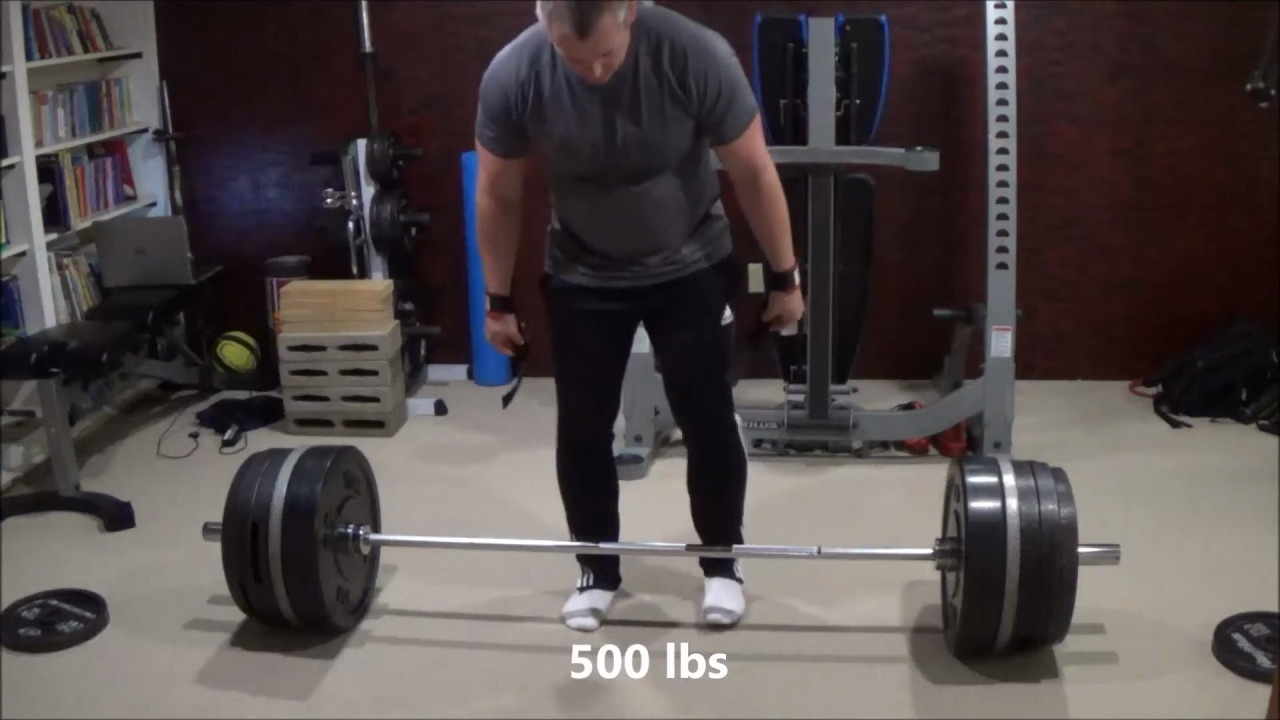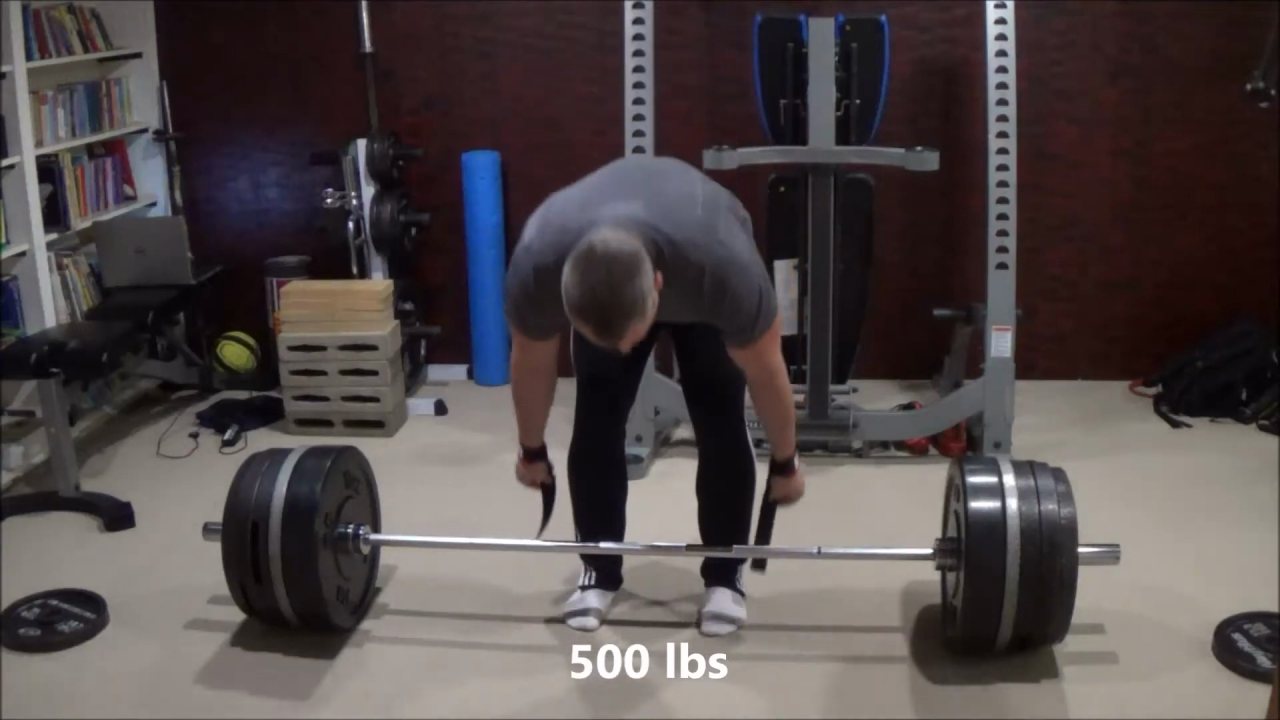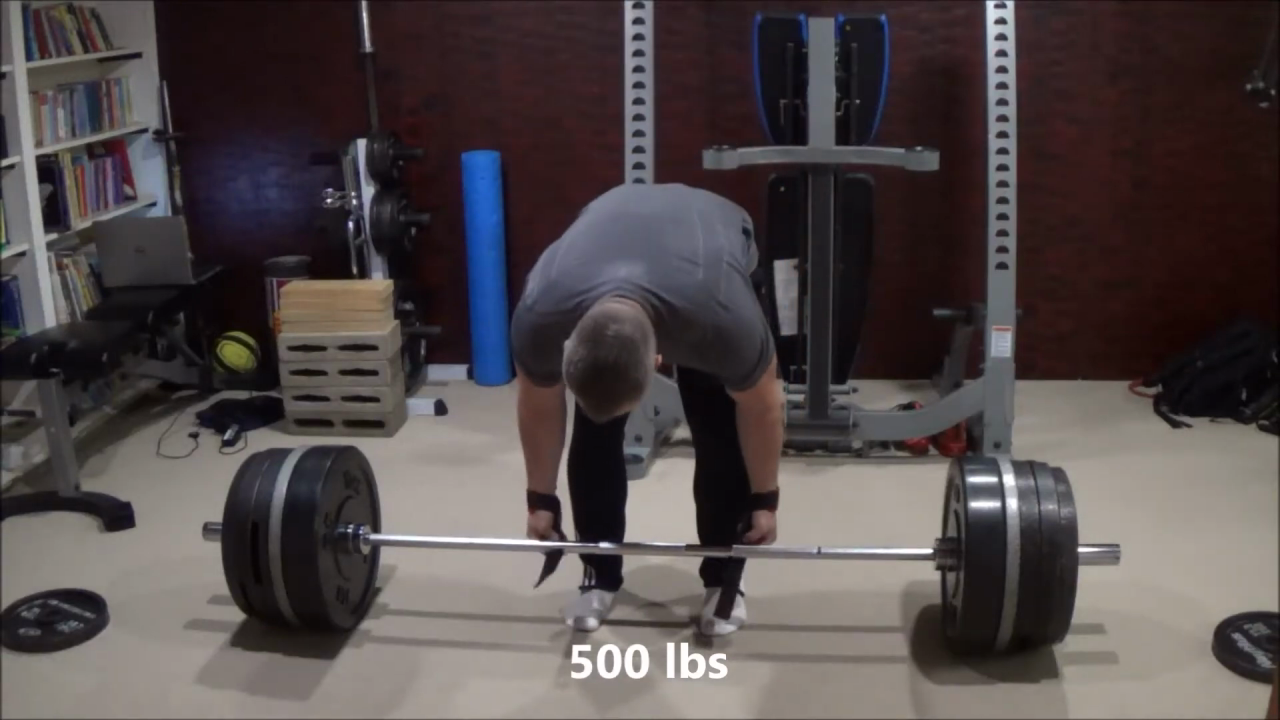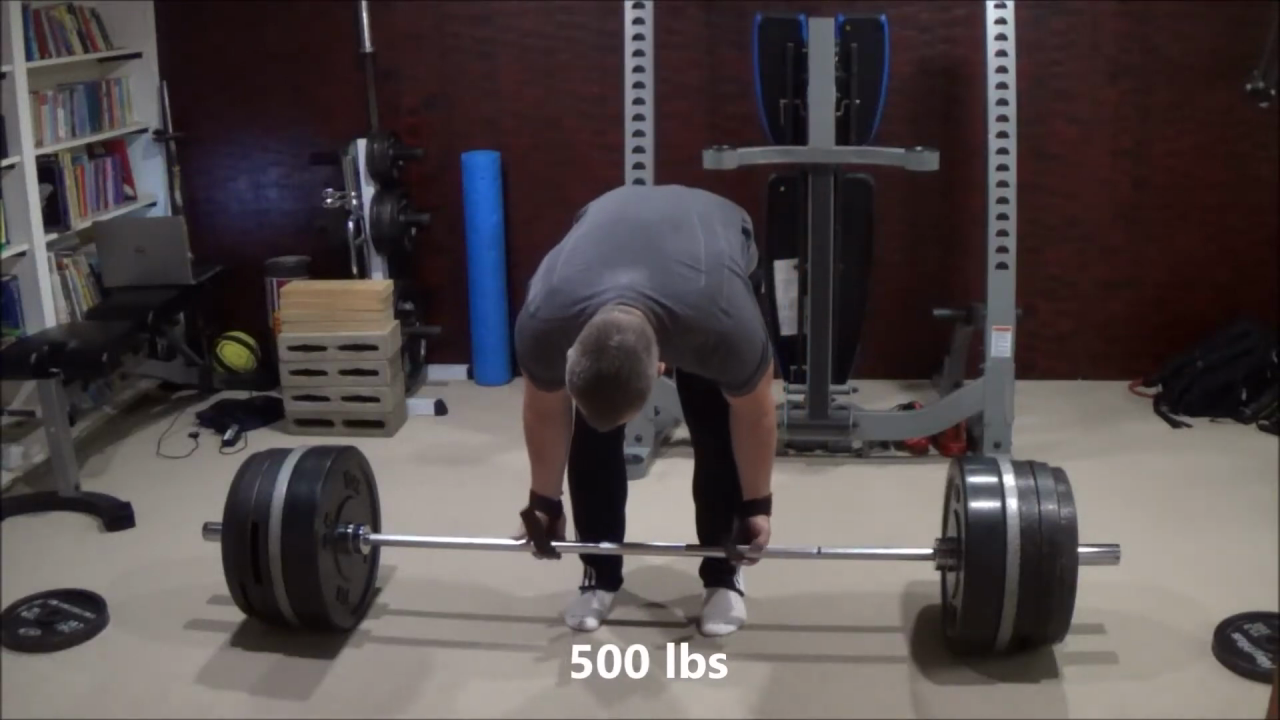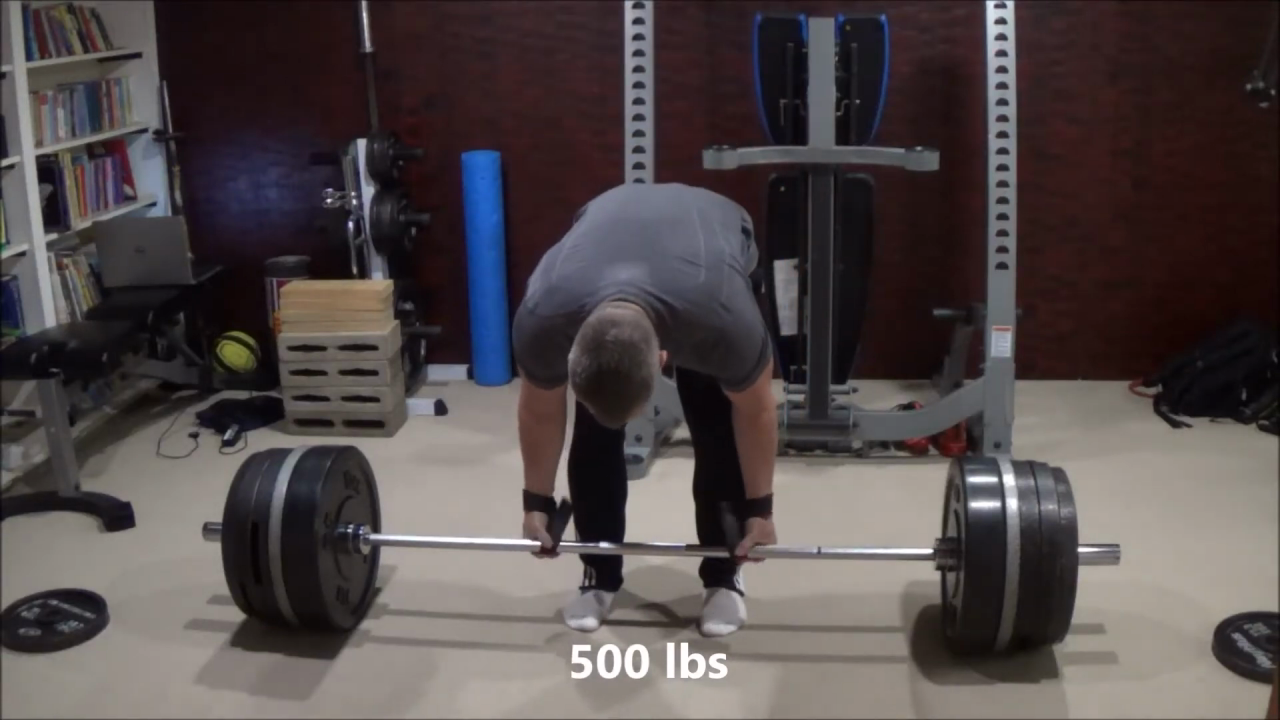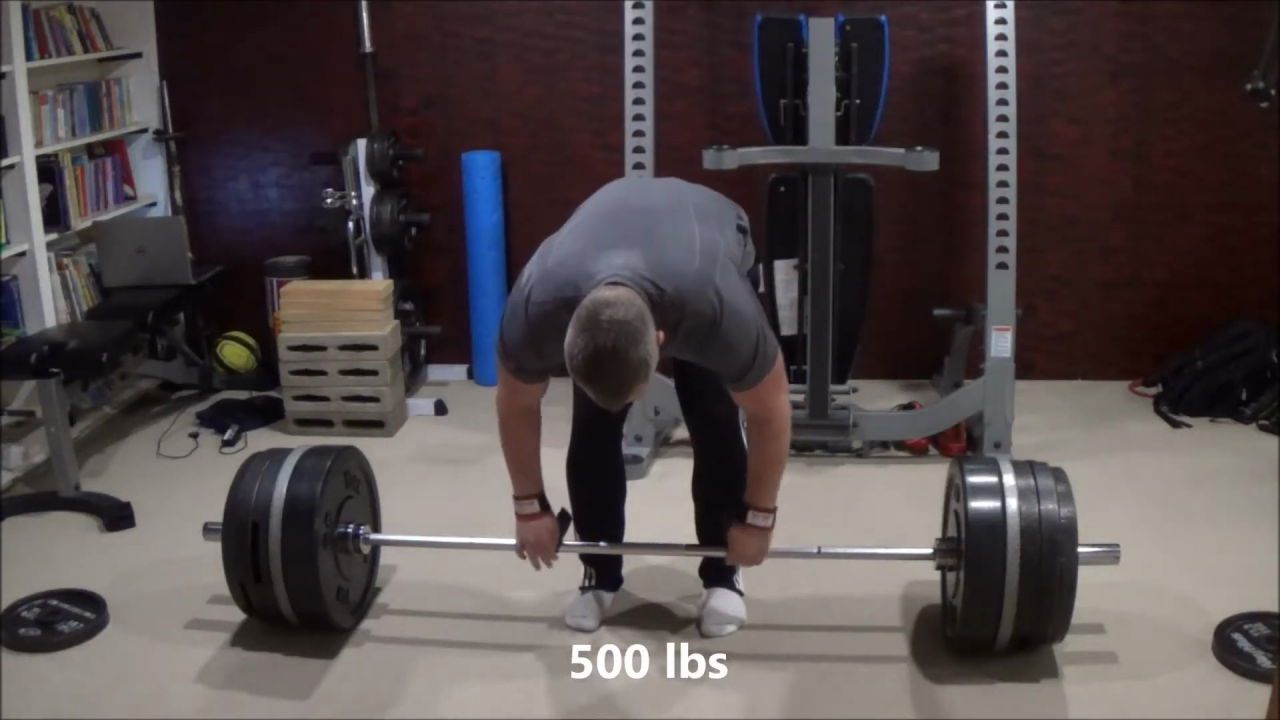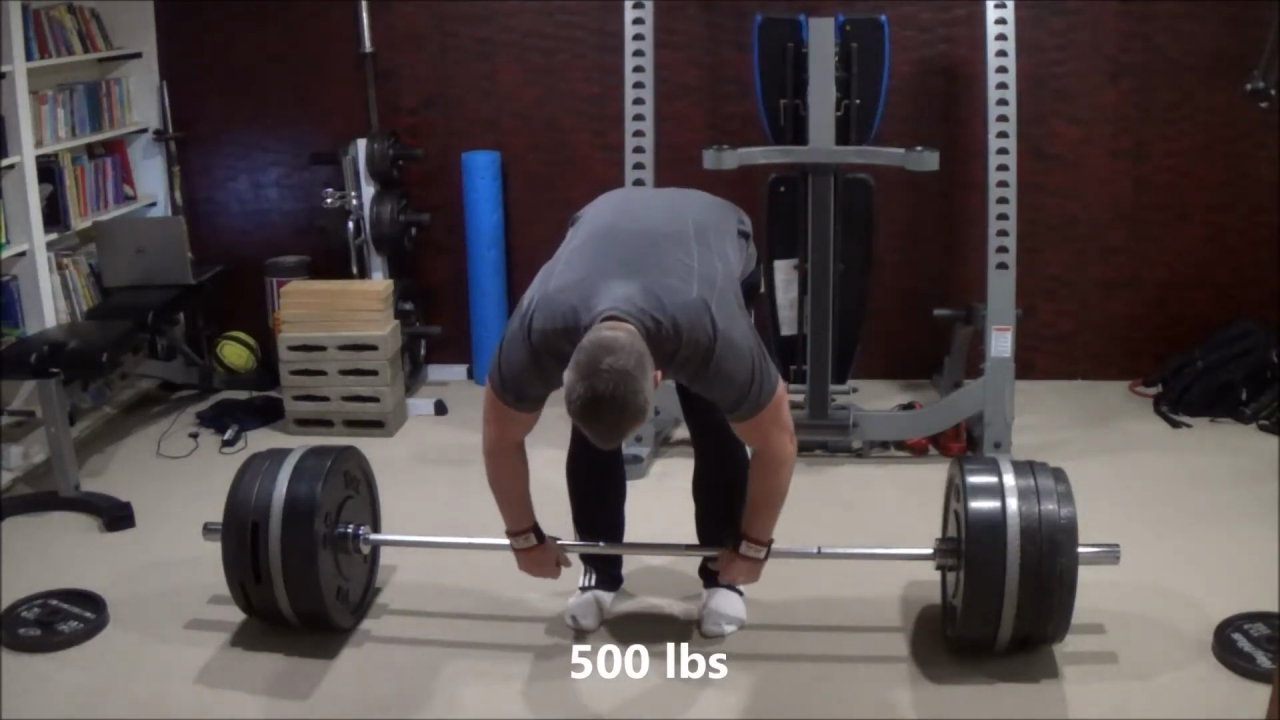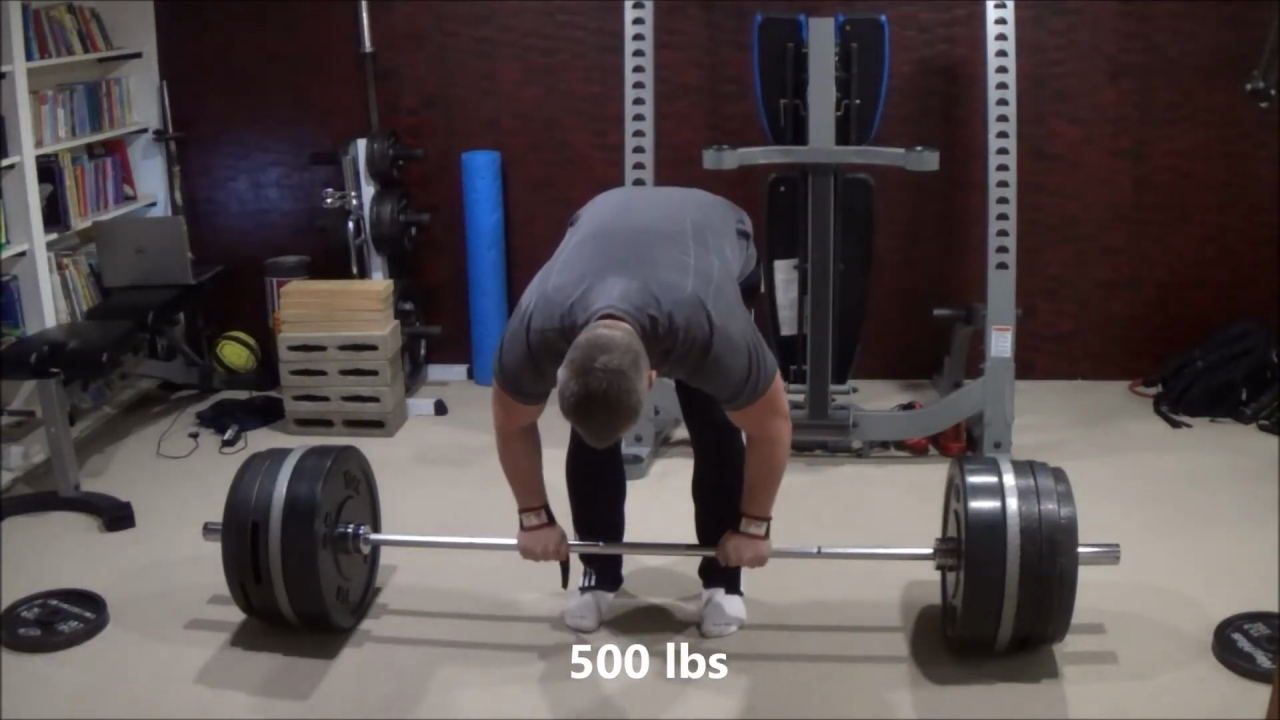
dt=0.5s
person 1, frame 1
left shoulder: (694, 55)
right shoulder: (513, 75)
left elbow: (753, 172)
right elbow: (497, 195)
left wrist: (785, 277)
right wrist: (499, 301)
left hip: (692, 269)
right hip: (581, 277)
left knee: (708, 422)
right knee: (582, 431)
left ankle: (722, 563)
right ankle: (597, 569)
person 1, frame 2
left shoulder: (721, 265)
right shoulder: (537, 265)
left elbow: (765, 372)
right elbow: (531, 362)
left wrist: (784, 462)
right wrist: (532, 449)
left hip: (705, 255)
right hip: (597, 277)
left knee: (720, 426)
right knee: (596, 425)
left ankle: (725, 573)
right ankle: (599, 571)
person 1, frame 3
left shoulder: (723, 317)
right shoulder: (540, 317)
left elbow: (761, 408)
right elbow: (539, 410)
left wrist: (765, 499)
right wrist: (540, 499)
left knee: (720, 431)
right knee: (593, 433)
left ankle: (722, 575)
right ankle: (599, 573)
person 1, frame 4
left shoulder: (724, 323)
right shoulder: (544, 322)
left elbow: (754, 415)
right elbow: (545, 414)
left wrist: (756, 504)
right wrist: (544, 502)
left knee: (717, 430)
right knee: (591, 430)
left ankle: (722, 574)
right ankle: (599, 573)
person 1, frame 5
left shoulder: (723, 318)
right shoulder: (542, 319)
left elbow: (754, 411)
right elbow: (541, 412)
left wrist: (759, 505)
right wrist: (537, 501)
left knee: (718, 428)
right knee: (591, 432)
left ankle: (723, 574)
right ankle: (599, 572)
person 1, frame 6
left shoulder: (720, 310)
right shoulder: (535, 308)
left elbow: (771, 413)
right elbow: (515, 406)
left wrist: (758, 517)
right wrist: (530, 507)
left knee: (715, 425)
right knee: (592, 427)
left ankle: (722, 574)
right ankle: (599, 572)
person 1, frame 7
left shoulder: (716, 338)
right shoulder: (536, 334)
left elbow: (775, 444)
right elbow: (501, 439)
left wrist: (752, 548)
right wrist: (524, 539)
left knee: (716, 428)
right knee: (588, 436)
left ankle: (719, 576)
right ankle: (599, 570)
person 1, frame 8
left shoulder: (713, 334)
right shoulder: (534, 332)
left elbow: (772, 426)
right elbow: (512, 424)
left wrist: (753, 525)
right wrist: (534, 516)
left knee: (715, 427)
right knee: (587, 432)
left ankle: (722, 573)
right ankle: (599, 569)
